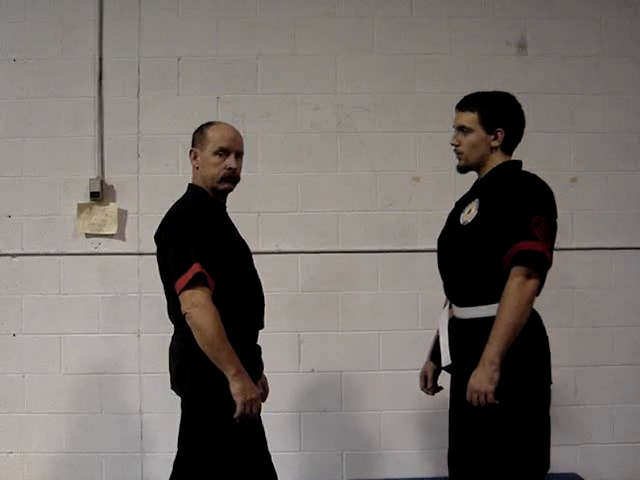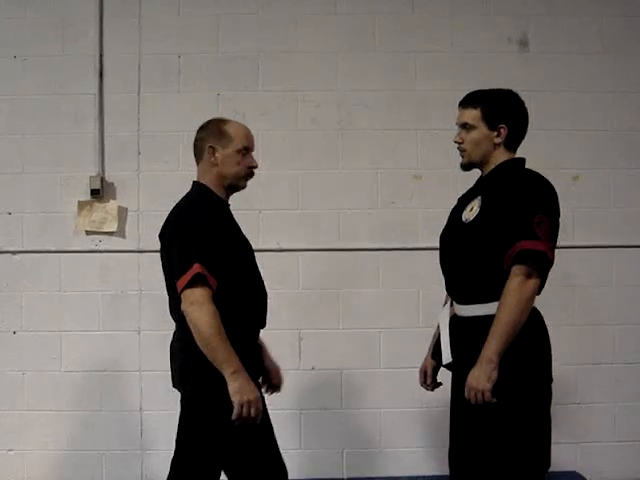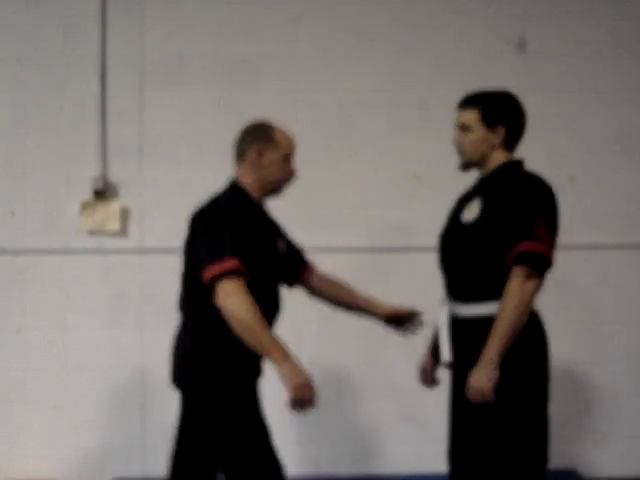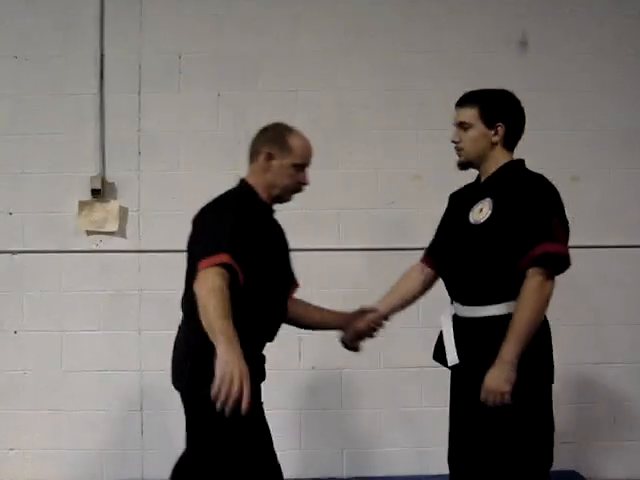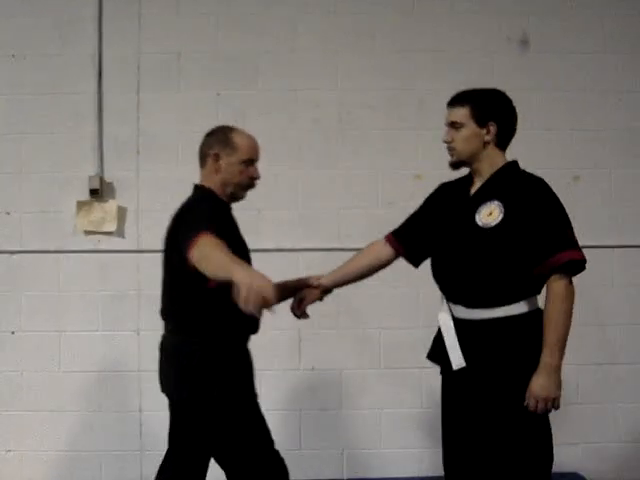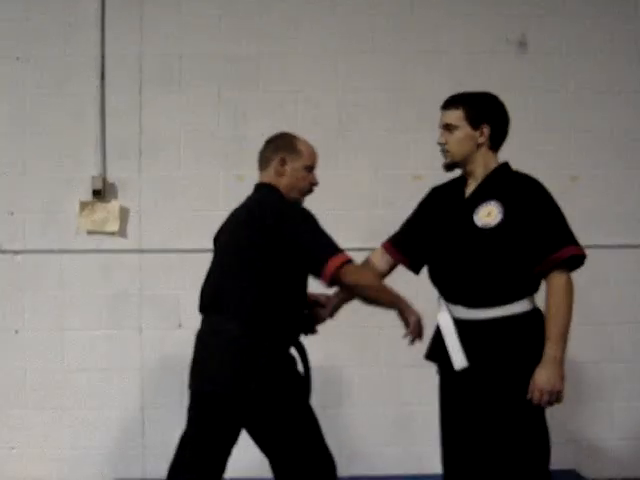
dt=0.5s
person 1, frame 1
left shoulder: (524, 191)
right shoulder: (474, 197)
left elbow: (524, 280)
left wrist: (491, 363)
right wrist: (437, 354)
left hip: (505, 354)
right hip: (471, 350)
person 1, frame 2
left shoulder: (527, 189)
right shoulder: (476, 194)
left elbow: (525, 279)
left wrist: (489, 361)
right wrist: (437, 349)
left hip: (506, 352)
right hip: (472, 346)
person 1, frame 3
left shoulder: (525, 191)
right shoulder: (473, 195)
left elbow: (524, 279)
left wrist: (490, 361)
right wrist: (436, 346)
left hip: (505, 351)
right hip: (471, 346)
person 1, frame 4
left shoulder: (528, 191)
right shoulder: (463, 199)
left elbow: (539, 278)
right elbow: (428, 267)
left wrist: (507, 362)
right wrist: (374, 315)
left hip: (510, 348)
right hip: (469, 348)
person 1, frame 5
left shoulder: (528, 194)
right shoulder: (447, 197)
left elbow: (559, 281)
right elbow: (389, 246)
left wrist: (549, 368)
right wrist: (323, 285)
left hip: (510, 349)
right hip: (460, 349)
person 1, frame 6
left shoulder: (523, 194)
right shoulder: (440, 199)
left elbow: (558, 276)
right elbow: (388, 256)
left wrist: (552, 361)
right wrist: (335, 300)
left hip: (512, 346)
right hip: (459, 348)
person 2, frame 1
left shoulder: (213, 216)
right shoulder: (188, 219)
right elbow: (196, 306)
left wrist: (248, 368)
right wrist: (237, 375)
left hip: (215, 368)
right hip: (213, 370)
person 2, frame 2
left shoulder: (213, 213)
right shoulder: (194, 217)
right elbow: (196, 305)
left wrist: (259, 356)
right wrist: (237, 375)
left hip: (208, 368)
right hip: (214, 370)
person 2, frame 3
left shoulder: (259, 221)
right shoulder: (222, 215)
left elbow: (311, 278)
right elbow: (230, 296)
left wrist: (379, 310)
right wrist: (285, 364)
left hip: (210, 361)
right hip: (215, 364)
person 2, frame 4
left shoulder: (268, 226)
right shoulder: (227, 213)
left elbow: (281, 305)
right elbow: (207, 283)
left wrist: (344, 320)
right wrist: (228, 349)
left hip: (212, 363)
right hip: (213, 364)
person 2, frame 5
left shoulder: (215, 215)
right shoulder: (200, 213)
left elbow: (238, 296)
right elbow: (202, 249)
left wrist: (296, 287)
right wrist: (247, 275)
left hip: (193, 359)
right hip: (207, 363)
person 2, frame 6
left shoulder: (240, 218)
right shoulder: (286, 215)
right elbow: (348, 274)
left wrist: (304, 302)
right wrist: (402, 306)
left hip: (213, 352)
right hip: (255, 359)
